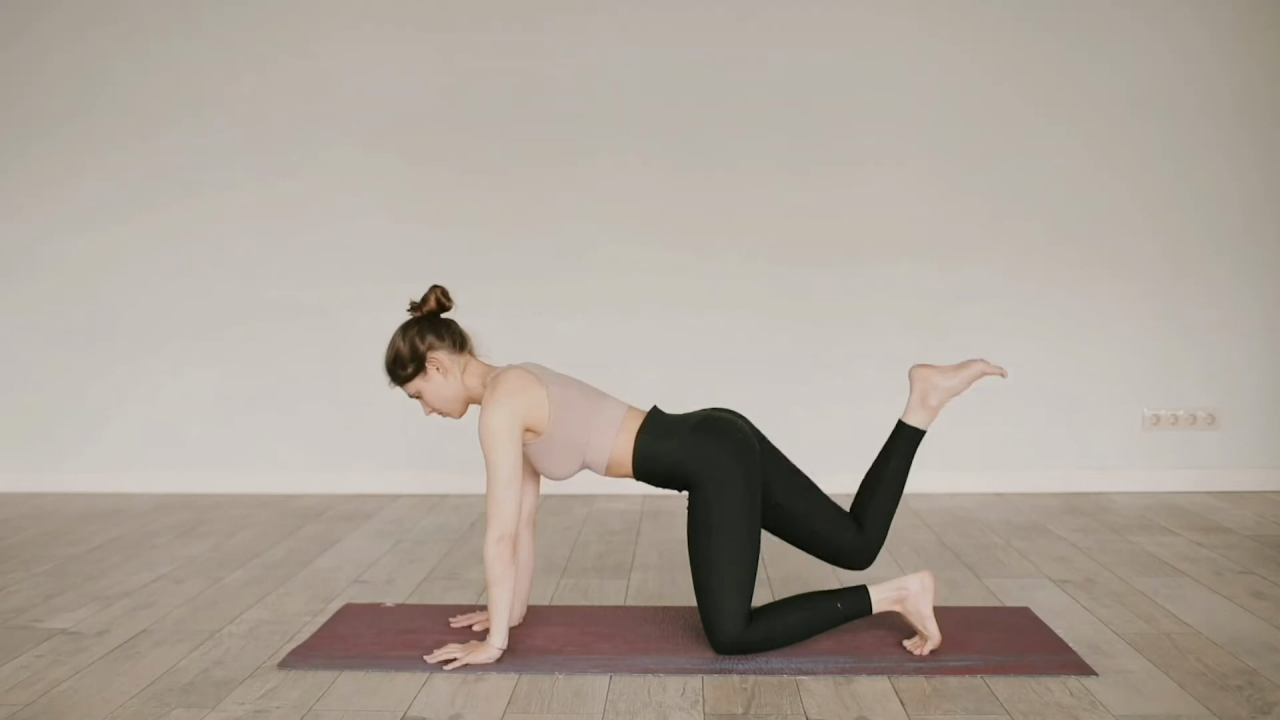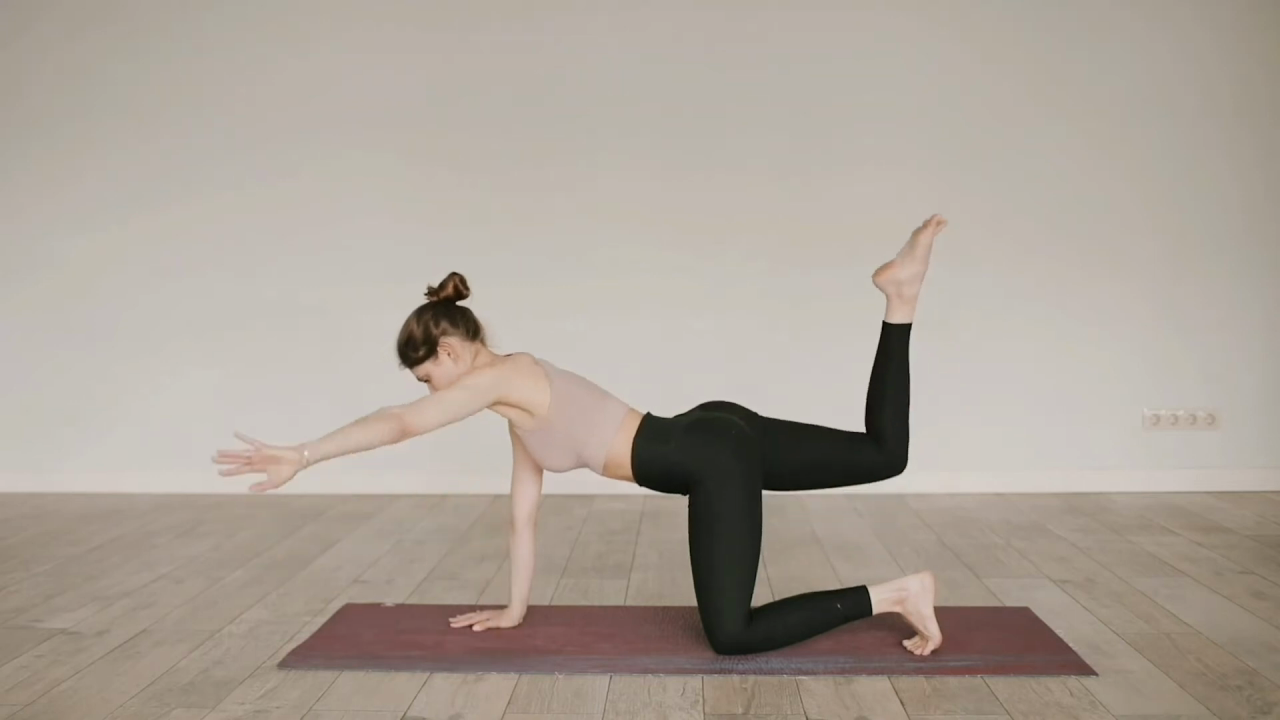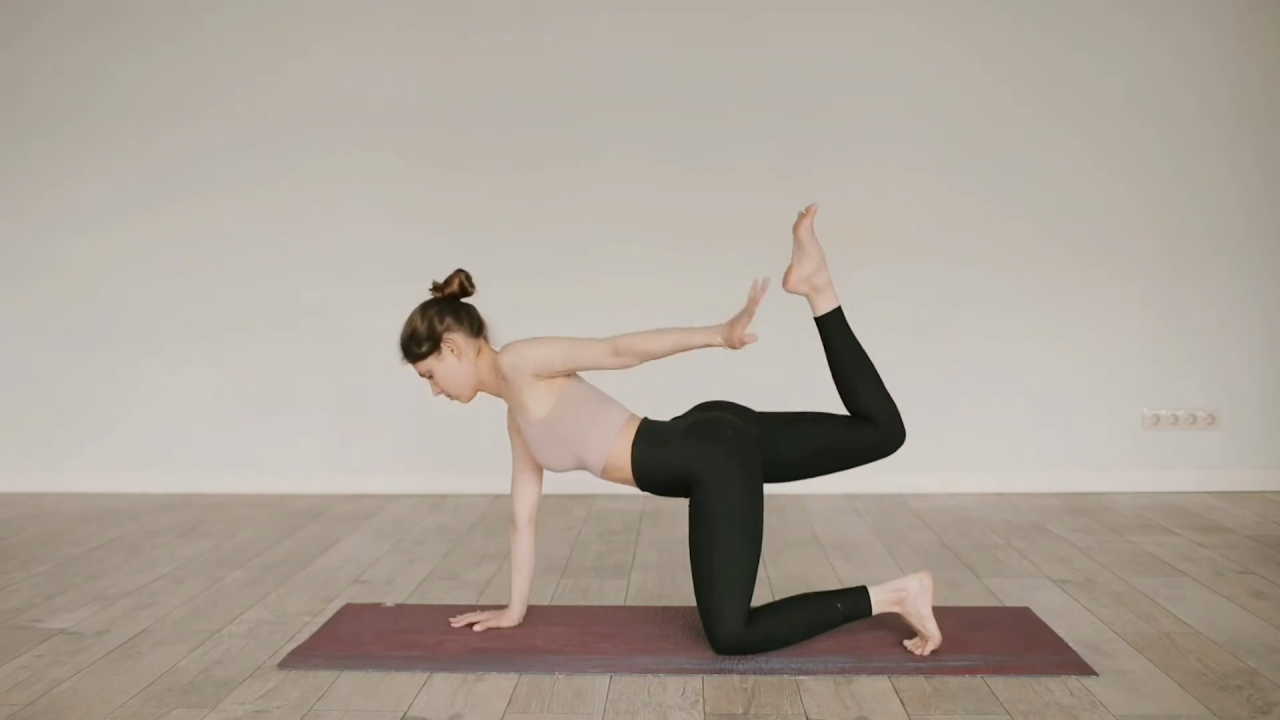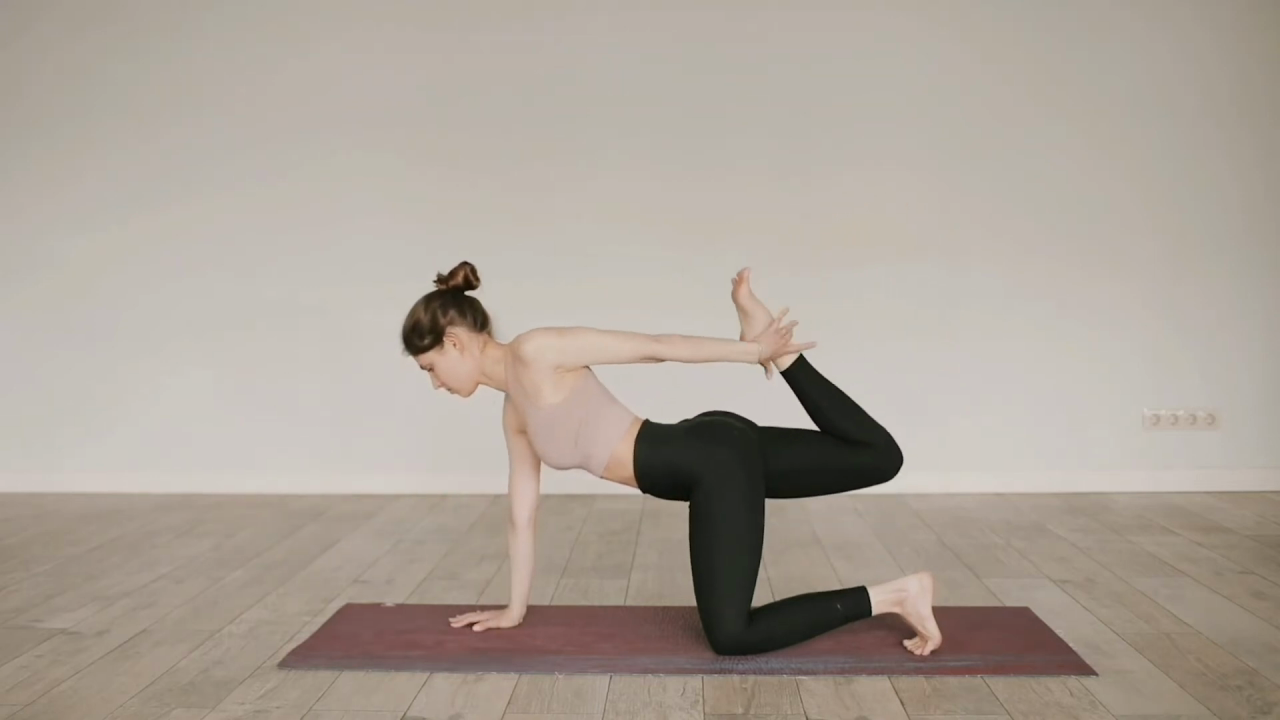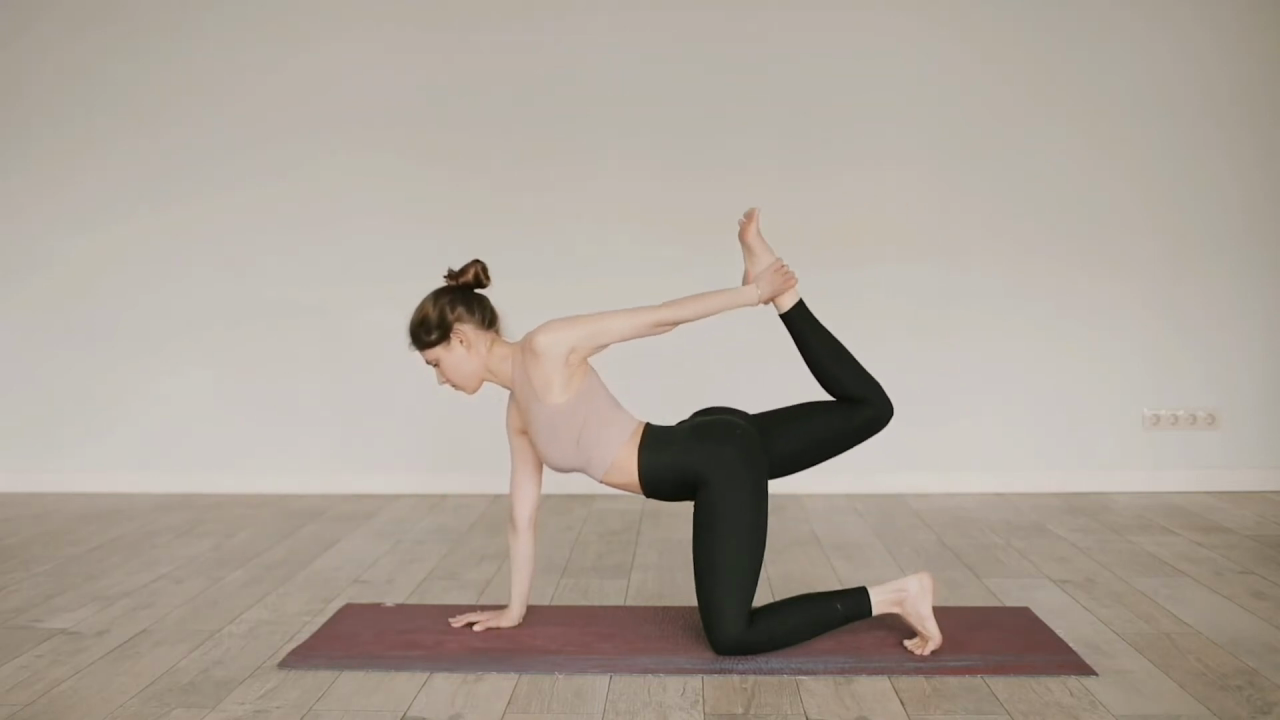
dt=0.7s
person 1, frame 1
left shoulder: (498, 404)
right shoulder: (515, 394)
left elbow: (501, 533)
right elbow: (524, 518)
left wrist: (493, 640)
right wrist: (513, 608)
left hip: (714, 460)
right hip: (720, 444)
left knee: (730, 633)
right knee: (857, 545)
left ankle: (893, 595)
right ankle: (921, 402)
person 1, frame 2
left shoulder: (501, 376)
right shoulder: (517, 395)
left elbow: (406, 420)
right elbow: (524, 513)
left wrist: (301, 455)
right wrist: (514, 608)
left hip: (714, 460)
right hip: (717, 440)
left knee: (730, 635)
right knee: (883, 455)
left ankle: (890, 596)
right ankle: (899, 296)
person 1, frame 3
left shoulder: (518, 362)
right shoulder: (517, 410)
left elbow: (620, 349)
right elbow: (524, 514)
left wrist: (715, 335)
right wrist: (514, 608)
left hip: (715, 457)
right hip: (712, 446)
left knee: (731, 636)
right knee: (882, 433)
left ankle: (890, 595)
person 1, frame 4
left shoulder: (534, 351)
right shoulder: (515, 409)
left elbow: (653, 347)
right elbow: (522, 514)
left wrist: (751, 352)
right wrist: (513, 609)
left hip: (716, 458)
right hip: (710, 458)
left knee: (731, 637)
left ankle: (891, 595)
person 1, frame 5
left shoulder: (546, 346)
right shoulder: (518, 410)
left elbow: (659, 318)
right elbow: (523, 516)
left wrist: (752, 293)
right wrist: (514, 608)
left hip: (719, 457)
right hip: (711, 454)
left knee: (731, 635)
left ankle: (889, 596)
